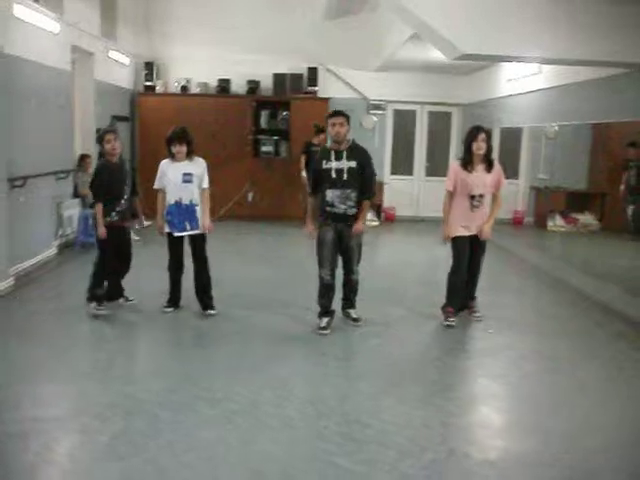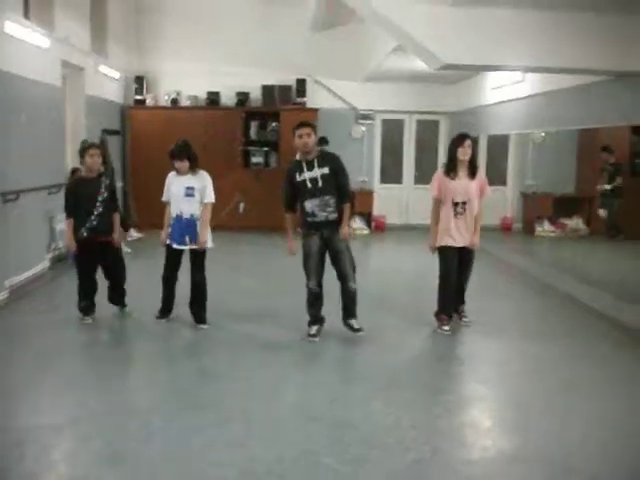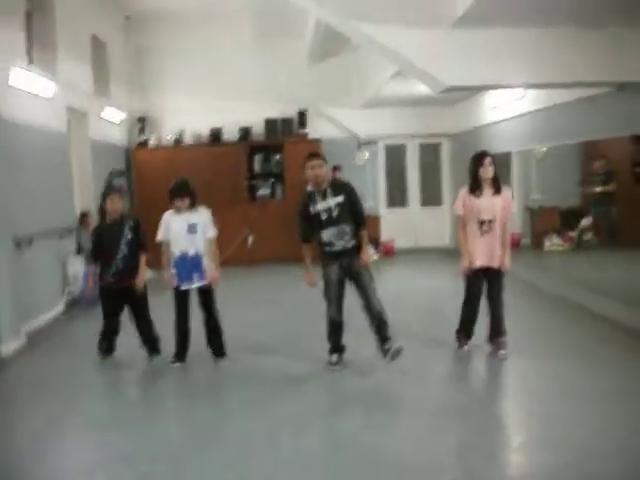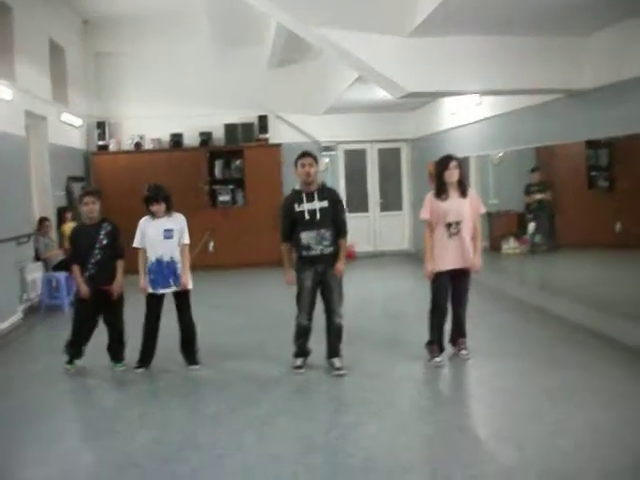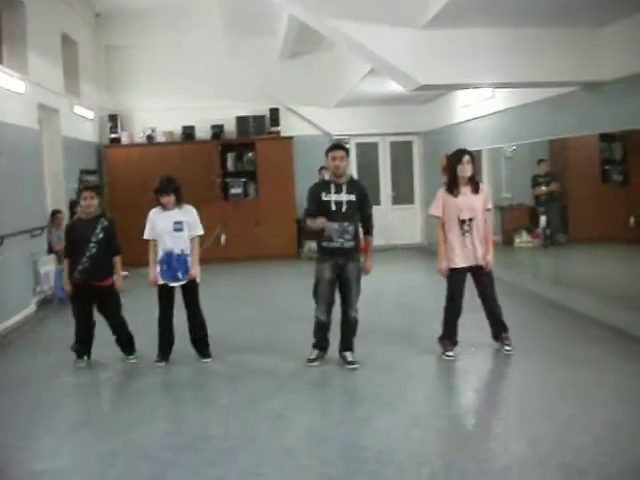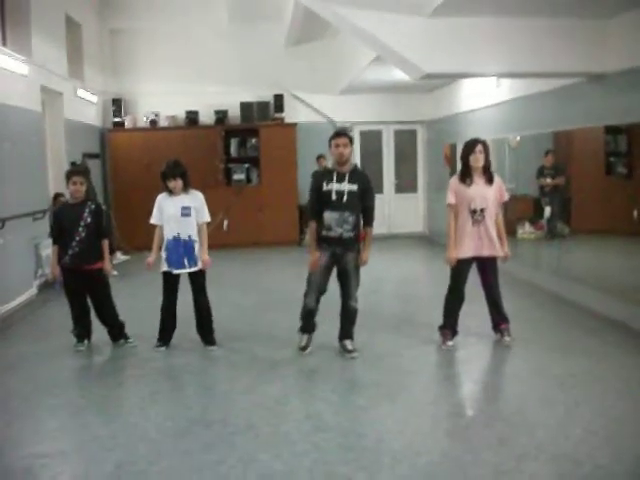
dt=0.5s
person 1, frame 1
left shoulder: (361, 154)
right shoulder: (321, 156)
left elbow: (369, 190)
right elbow: (313, 192)
left wrist: (361, 220)
right wrist: (310, 221)
left hip: (352, 223)
right hip: (327, 223)
left knee: (352, 269)
right knee: (326, 271)
left ankle: (349, 306)
right ankle: (325, 313)
person 1, frame 2
left shoulder: (332, 160)
right shoulder: (293, 170)
left elbow: (345, 194)
right elbow: (290, 207)
left wrist: (345, 224)
right wrist: (290, 237)
left hip: (335, 229)
right hip: (311, 232)
left knee: (347, 275)
right knee: (313, 281)
left ankle: (350, 317)
right ankle: (315, 321)
person 1, frame 3
left shoulder: (345, 189)
right shoulder: (307, 202)
left elbow: (361, 220)
right elbow: (306, 239)
left wrist: (365, 249)
right wrist: (308, 269)
left hip: (355, 256)
right hip: (331, 261)
left knee: (371, 299)
right knee: (334, 309)
left ankle: (386, 343)
right ankle: (336, 350)
person 1, frame 4
left shoulder: (331, 195)
right shoulder: (291, 201)
left elbow: (341, 231)
right elbow: (286, 238)
left wrist: (341, 259)
right wrist: (288, 268)
left hip: (330, 264)
right hip: (306, 266)
left knee: (334, 312)
right knee: (304, 314)
left ankle: (334, 355)
right ankle: (301, 354)
person 1, frame 5
left shoulder: (359, 190)
right shoulder: (318, 189)
left elbow: (367, 225)
right elbow: (308, 218)
left wrist: (368, 257)
right wrist: (317, 222)
left hip: (351, 258)
right hip: (326, 257)
left knee: (350, 307)
right knee: (323, 306)
left ankle: (346, 349)
right ankle: (320, 346)
person 1, frame 6
left shoulder: (362, 179)
right shoulder: (320, 178)
left elbow: (368, 217)
right elbow: (312, 215)
left wrist: (366, 248)
right wrist: (313, 249)
left hip: (350, 248)
right hip: (325, 246)
left knee: (350, 297)
right knee: (313, 293)
left ankle: (346, 338)
right ankle: (306, 331)
person 2, frame 1
left shoulder: (494, 168)
right shoulder: (457, 167)
left elbow: (497, 199)
right elbow: (449, 198)
left wrist: (489, 224)
right wrist: (445, 225)
left hip: (480, 227)
right hip: (460, 226)
left knee: (474, 268)
right knee: (460, 267)
left ankle: (468, 302)
right ankle: (450, 308)
person 2, frame 2
left shoulder: (478, 176)
right shoulder: (442, 175)
left elbow: (479, 208)
right elbow: (435, 207)
left wrist: (477, 234)
right wrist: (433, 235)
left hip: (468, 236)
right hip: (447, 236)
left knee: (463, 275)
right knee: (448, 275)
left ankle: (458, 306)
right ankle: (443, 315)
person 2, frame 3
left shoulder: (504, 193)
right shoulder: (466, 194)
left elbow: (505, 226)
right elbow: (461, 227)
left wrist: (507, 254)
right wrist: (464, 255)
left hip: (495, 256)
right hip: (474, 256)
left knee: (496, 298)
right knee: (472, 296)
left ankle: (498, 338)
right ankle: (463, 334)
person 2, frame 4
left shoulder: (470, 195)
right shoulder: (432, 198)
left elbow: (476, 227)
right elbow: (428, 231)
left wrist: (477, 254)
right wrist: (428, 260)
left hip: (464, 259)
right hip: (441, 260)
left knee: (460, 302)
right knee: (439, 303)
left ankle: (459, 339)
right ankle: (435, 345)
person 2, frame 5
left shoulder: (482, 190)
right shoulder: (444, 193)
left elbow: (487, 223)
right elbow: (440, 227)
left wrist: (490, 252)
right wrist: (441, 257)
left hip: (479, 255)
right hip: (456, 257)
left knee: (489, 297)
right knee: (454, 300)
left ankle: (501, 334)
right ankle: (448, 340)
person 2, frame 6
left shoulder: (495, 181)
right shoulder: (457, 182)
left elbow: (498, 214)
right elbow: (452, 216)
left wrist: (504, 243)
right wrist: (451, 247)
left hip: (488, 246)
right hip: (463, 246)
left knee: (492, 287)
right knee: (456, 289)
left ankle: (501, 325)
right ankle: (448, 330)
person 3, frame 1
left shoulder: (199, 164)
right shoulder: (165, 165)
left elbow: (204, 193)
right elbow: (161, 193)
left wrist: (206, 218)
right wrist: (159, 218)
left hip: (196, 219)
right hip: (173, 220)
left knee: (200, 260)
right knee: (175, 262)
left ankle: (206, 301)
right ankle: (174, 299)
person 3, frame 2
left shoulder: (203, 177)
right shoulder: (171, 178)
left elbow: (207, 207)
right elbow: (168, 206)
left wrist: (203, 233)
right wrist: (165, 229)
left hip: (196, 233)
right hip: (175, 233)
left knee: (198, 275)
right knee: (169, 272)
left ankle: (199, 315)
right ankle: (165, 309)
person 3, frame 3
left shoulder: (203, 213)
right shoulder: (168, 217)
left elbow: (210, 242)
right elbow: (166, 246)
left wrist: (213, 267)
right wrist: (167, 270)
left hip: (202, 270)
right hip: (180, 273)
left knee: (209, 310)
right knee: (181, 314)
left ankle: (218, 349)
right ankle: (180, 353)
person 3, frame 4
left shoulder: (178, 219)
right shoulder: (144, 223)
left elbow: (184, 248)
right elbow: (141, 252)
left wrist: (185, 274)
right wrist: (142, 277)
left hip: (177, 276)
right hip: (154, 278)
left knee: (185, 317)
right knee: (151, 319)
left ankle: (191, 355)
right ankle: (144, 359)
person 3, frame 5
left shoulder: (188, 211)
right shoulder: (154, 214)
left elbow: (195, 240)
right elbow: (152, 244)
left wrist: (195, 266)
right wrist: (152, 270)
left hip: (186, 269)
right hip: (164, 271)
left knee: (193, 309)
right knee: (165, 312)
left ankle: (203, 348)
right ankle: (164, 352)
person 3, frame 6
left shoulder: (196, 197)
right shoulder: (162, 199)
left elbow: (202, 227)
right elbow: (159, 228)
left wrist: (204, 252)
right wrist: (153, 254)
left hip: (193, 256)
right hip: (171, 257)
left knee: (200, 296)
right knee: (169, 298)
left ankle: (207, 335)
right ankle: (164, 337)
person 4, frame 1
left shoulder: (125, 166)
right shoulder: (102, 168)
left elbow: (132, 193)
right elbow: (98, 198)
left wrist: (138, 214)
right wrist: (100, 224)
left hip: (123, 221)
right hip: (108, 223)
left knee: (123, 260)
right knee: (105, 260)
left ankle: (114, 293)
right ankle: (95, 299)
person 4, frame 2
left shoulder: (106, 182)
right shoulder: (75, 185)
left elbow: (114, 209)
right elbow: (70, 214)
left wrist: (117, 231)
right wrist: (70, 238)
left hip: (106, 237)
right hip: (84, 239)
left knee: (117, 272)
right knee: (86, 276)
left ankle: (118, 300)
right ankle: (87, 310)
person 4, frame 3
left shoulder: (132, 223)
right shoulder: (99, 229)
left elbow: (142, 250)
right elbow: (95, 258)
left wrist: (142, 273)
left hip: (133, 280)
right hip: (110, 283)
left knee: (142, 317)
right knee: (110, 318)
left ankle: (153, 349)
right ankle: (106, 349)
person 4, frame 4
left shoulder: (110, 227)
right shoulder: (77, 232)
left elbow: (119, 256)
right elbow: (74, 262)
left wrist: (119, 280)
right wrist: (80, 284)
left hip: (110, 285)
right hip: (88, 286)
left knee: (115, 324)
right knee: (82, 323)
left ankle: (117, 357)
right ankle: (72, 356)
person 4, frame 5
left shoulder: (106, 223)
right shoulder: (72, 226)
left elbow: (115, 252)
right elbow: (67, 256)
left wrist: (119, 276)
right wrist: (66, 279)
left hip: (104, 281)
right hip: (80, 282)
left knee: (115, 317)
right knee: (83, 320)
left ankle: (129, 350)
right ankle: (82, 353)
person 4, frame 6
left shoulder: (94, 207)
right shoulder: (60, 211)
left elbow: (103, 236)
right elbow: (56, 241)
left wrist: (107, 260)
right wrist: (54, 264)
left hip: (94, 264)
right hip: (70, 267)
left knee: (104, 302)
right knee: (77, 304)
left ankle: (118, 334)
right ankle: (82, 337)
